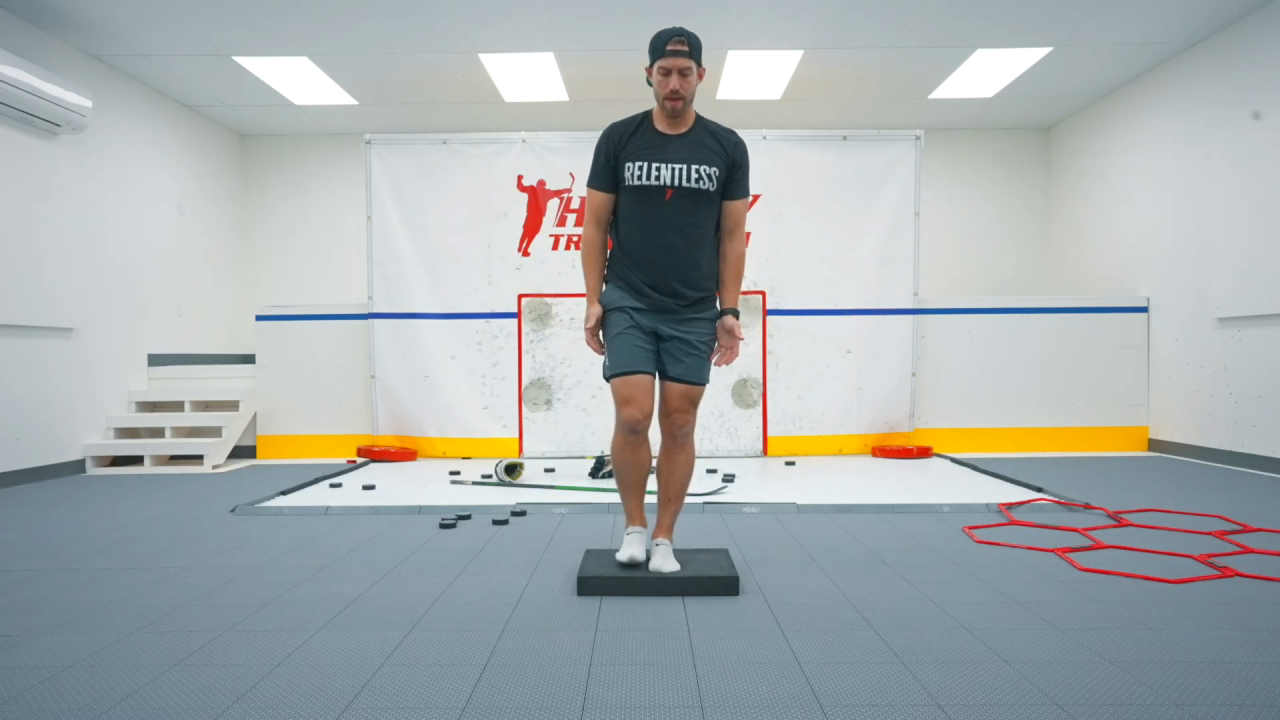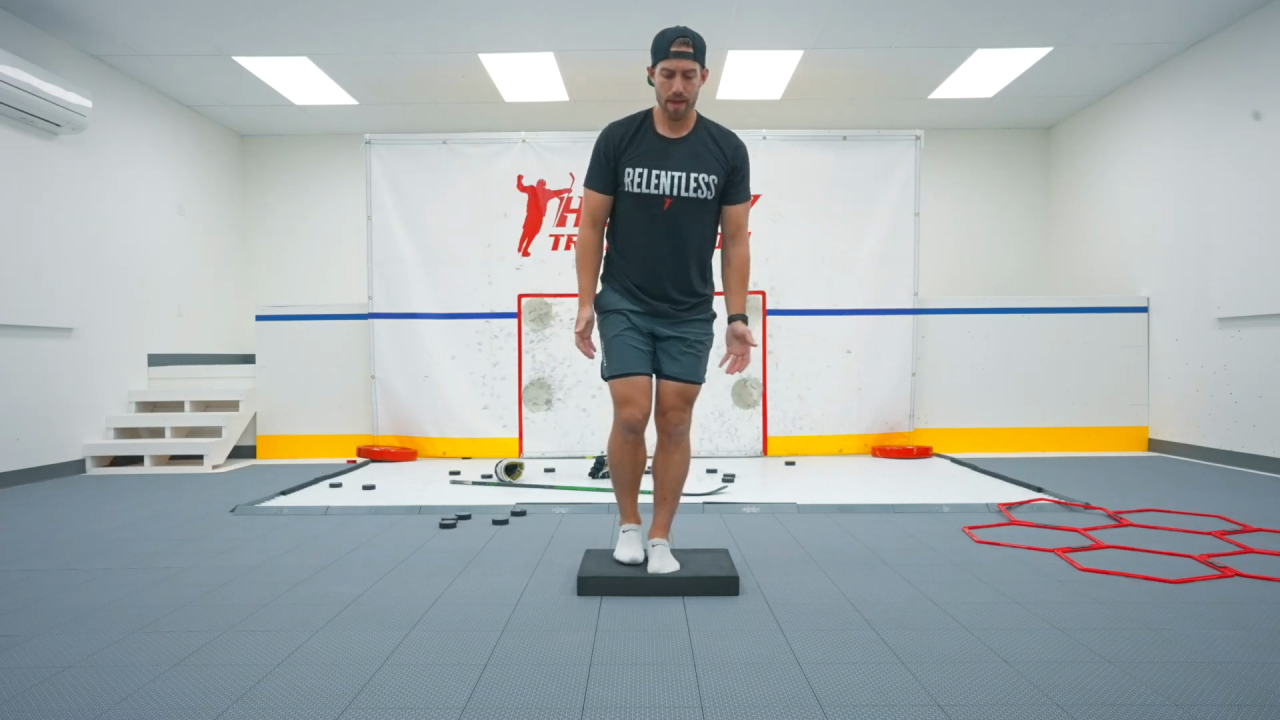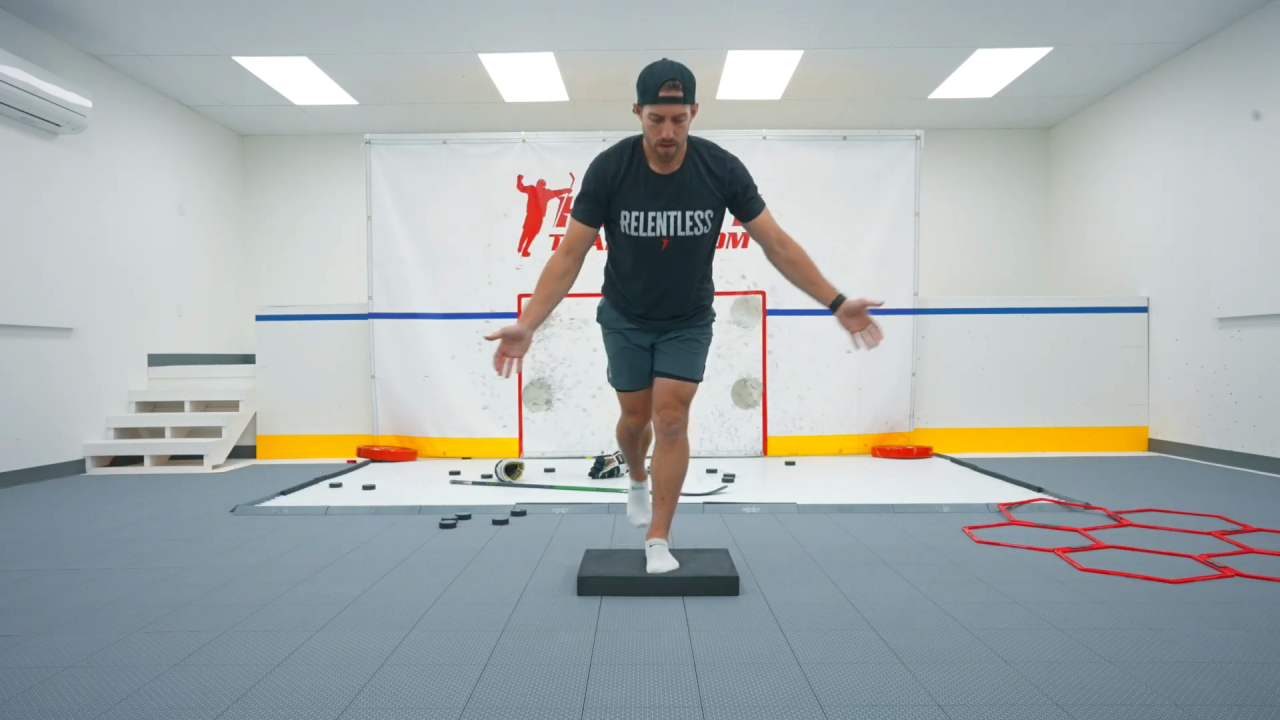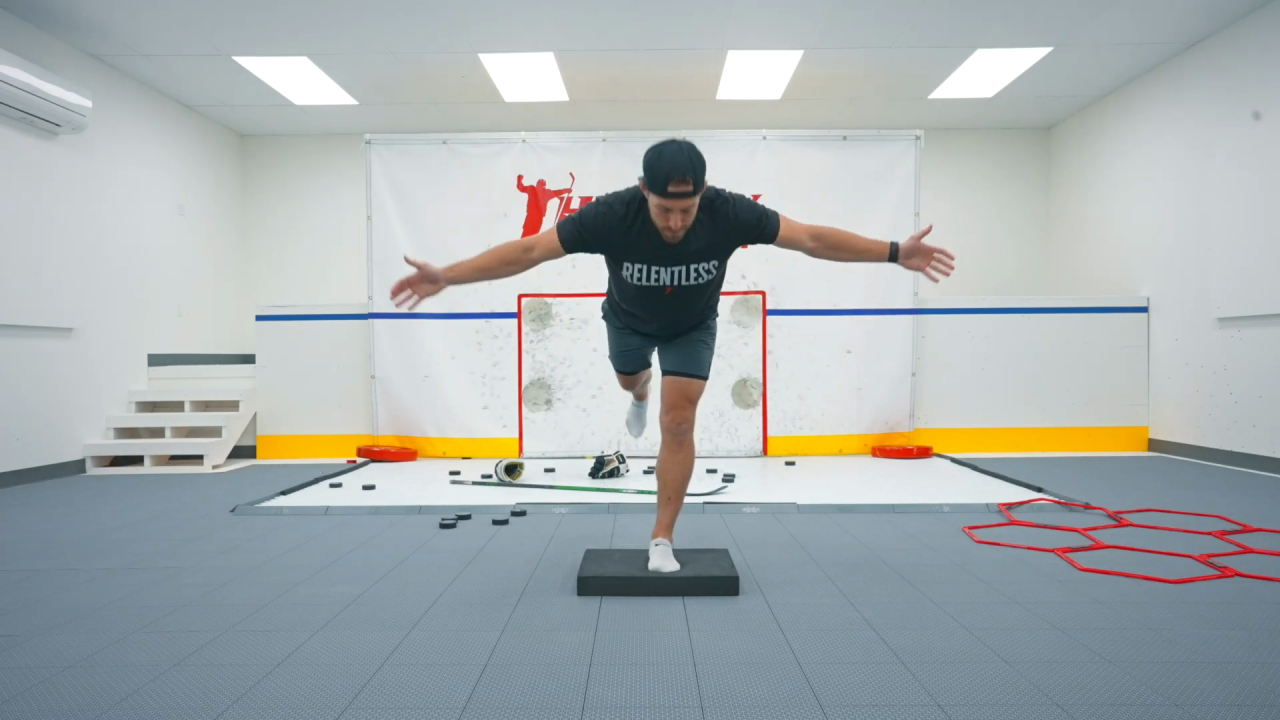
dt=0.5s
person 1, frame 1
left shoulder: (726, 146)
right shoulder: (618, 138)
left elbow: (732, 235)
right elbow: (595, 226)
left wrist: (729, 310)
right wrist: (593, 300)
left hip: (693, 311)
right hip: (627, 304)
left knee: (678, 426)
right knee: (632, 418)
left ankle: (664, 539)
right ankle: (634, 528)
person 1, frame 2
left shoulder: (727, 149)
right shoulder: (617, 138)
left elbow: (735, 239)
right elbow: (591, 227)
left wrist: (738, 317)
right wrist: (585, 303)
left hip: (690, 313)
right hip: (624, 306)
left knee: (674, 424)
right knee: (630, 418)
left ankle: (660, 539)
right ankle: (629, 526)
person 1, frame 3
left shoulder: (722, 169)
right shoulder: (608, 169)
left elbow: (776, 243)
right elbow: (569, 254)
left wrist: (837, 303)
right wrist: (526, 325)
left hip: (688, 319)
right hip: (625, 316)
left knee: (670, 420)
right knee: (636, 418)
left ankle: (658, 540)
right ankle: (637, 478)
person 1, frame 4
left shoulder: (730, 214)
right shoulder: (610, 216)
left elbow: (812, 238)
right elbow: (528, 250)
left wrist: (894, 253)
right wrist: (445, 277)
left hip: (692, 326)
right hip: (629, 319)
left knee: (678, 422)
right knee: (630, 379)
left ankle: (661, 540)
right ankle: (642, 393)
